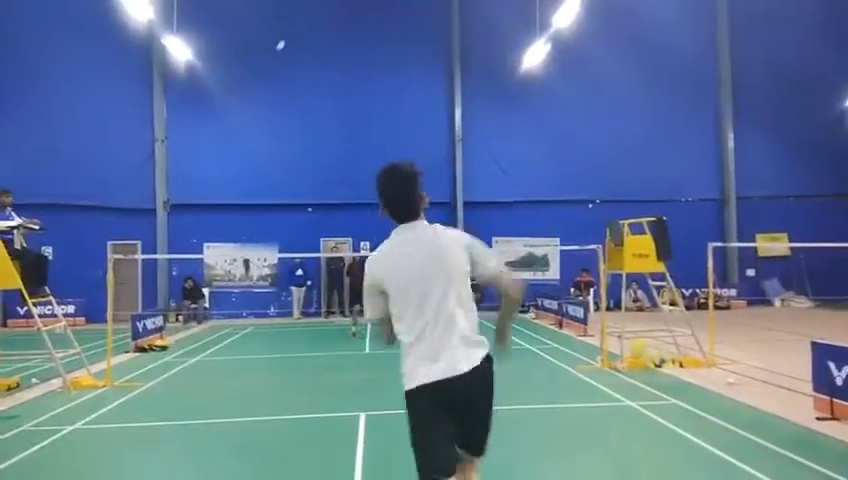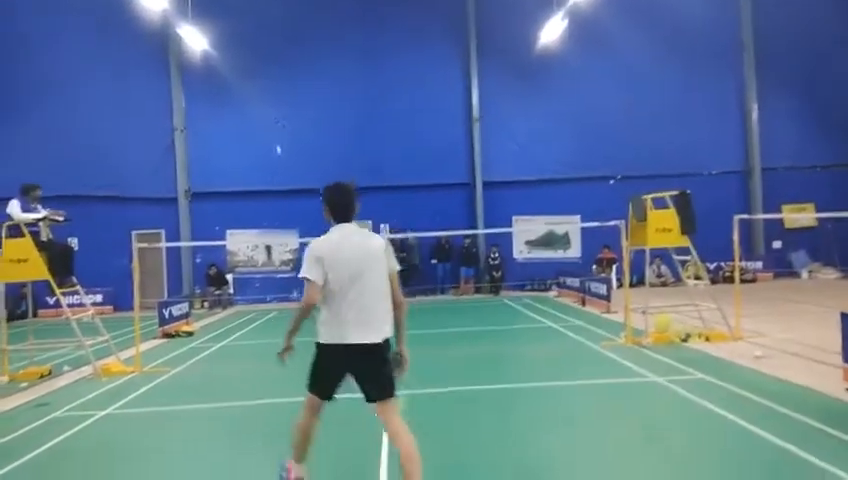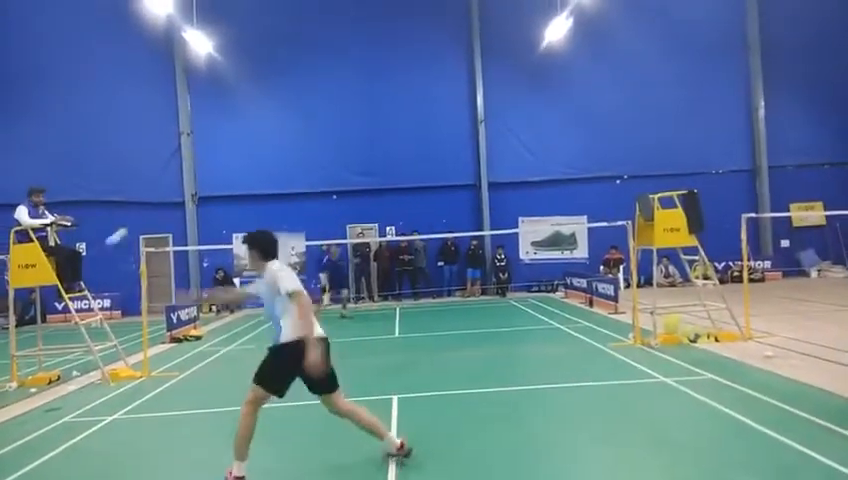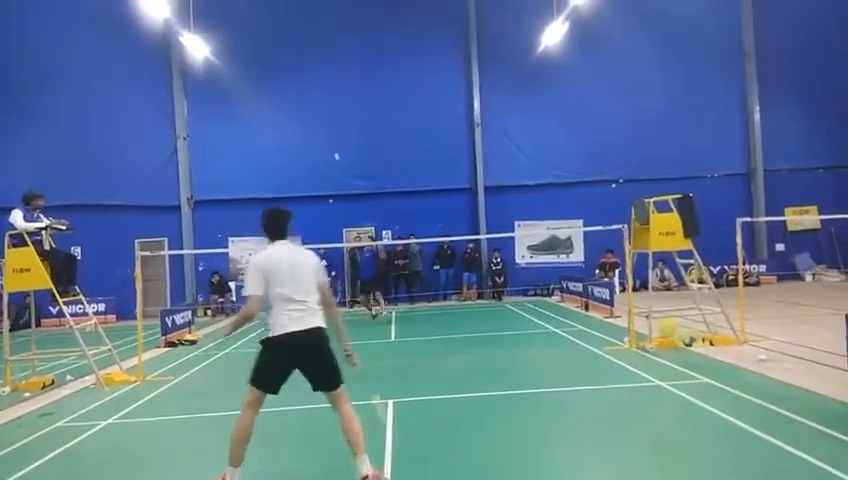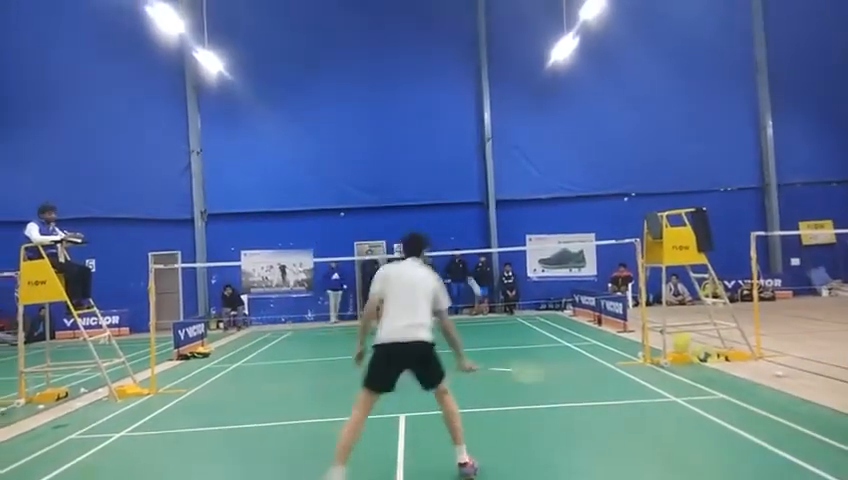
dt=0.7s
person 1, frame 1
left shoulder: (377, 263)
right shoulder: (457, 240)
right elbow: (512, 290)
right wrist: (503, 328)
left hip: (423, 381)
right hip: (473, 370)
person 1, frame 2
left shoulder: (318, 248)
right shoulder: (380, 244)
left elbow: (311, 301)
right elbow: (398, 300)
left wrist: (289, 337)
right wrist: (402, 345)
left hip: (333, 343)
right hip: (374, 343)
left knee: (311, 407)
right knee: (392, 418)
person 1, frame 3
left shoulder: (275, 271)
right shoulder: (263, 280)
left elbow: (303, 301)
right elbow: (237, 295)
left wrist: (311, 346)
right wrist: (205, 296)
left hip: (299, 344)
right hip: (311, 345)
left knee: (251, 403)
right knee: (338, 404)
right ankle: (394, 442)
person 1, frame 4
left shoulder: (259, 261)
right shoulder: (310, 257)
left elbow: (251, 310)
right elbow: (329, 303)
left wrist: (232, 326)
right wrist: (346, 344)
left hip: (281, 339)
right hip: (315, 334)
left knee: (250, 405)
right knee: (342, 403)
person 1, frame 5
left shoulder: (386, 272)
right shoulder: (433, 278)
left elbow: (370, 310)
right elbow: (446, 324)
left wrist: (360, 345)
right wrist: (461, 357)
left hip: (388, 345)
right hip: (420, 344)
left knee: (361, 408)
right knee: (444, 395)
right ankle: (462, 459)
person 2, frame 1
left shoulder: (10, 212)
left elbow: (21, 225)
left wrist: (30, 223)
right wrist: (17, 223)
left hip: (13, 245)
left knee: (41, 258)
right knee: (28, 257)
left ankle: (40, 288)
right ankle: (29, 290)
person 2, frame 2
left shoulder: (35, 205)
right shoulder: (15, 202)
right elbow: (18, 217)
left wrist: (54, 215)
right wrist: (42, 215)
left hip: (37, 236)
right hip: (23, 237)
left knee: (67, 248)
right knee: (54, 247)
left ankle: (67, 278)
right ankle: (56, 280)
person 2, frame 3
left shoulder: (42, 210)
right shoulder: (22, 208)
left elbow: (54, 222)
right elbow: (26, 222)
left wrist: (64, 220)
right wrist: (50, 221)
left hip: (45, 241)
right hip: (31, 242)
left knee: (75, 253)
right knee: (62, 252)
left ankle: (76, 284)
right ankle: (65, 286)
person 2, frame 4
left shoulder: (38, 214)
right shoulder: (17, 212)
left elbow: (49, 226)
right elbow: (21, 226)
left wrist: (58, 223)
right wrist: (45, 224)
left hip: (40, 245)
right hip: (26, 246)
left knee: (70, 257)
right knee: (56, 257)
left ankle: (70, 288)
right ankle: (60, 290)
person 2, frame 5
left shoulder: (53, 227)
right shoulder: (33, 225)
left elbow: (64, 239)
right elbow: (37, 239)
left wrist: (74, 236)
right wrist: (60, 238)
left hip: (55, 258)
left knee: (85, 270)
right knee: (71, 269)
left ankle: (85, 300)
right ankle: (74, 302)
